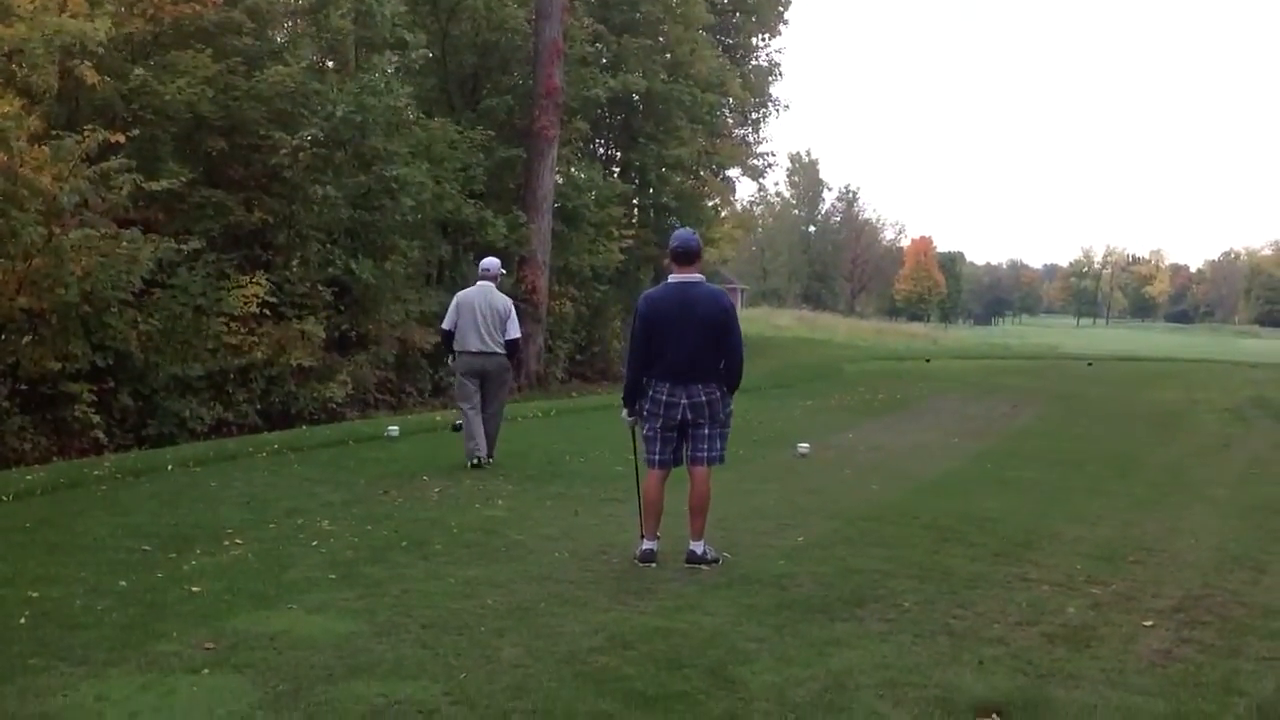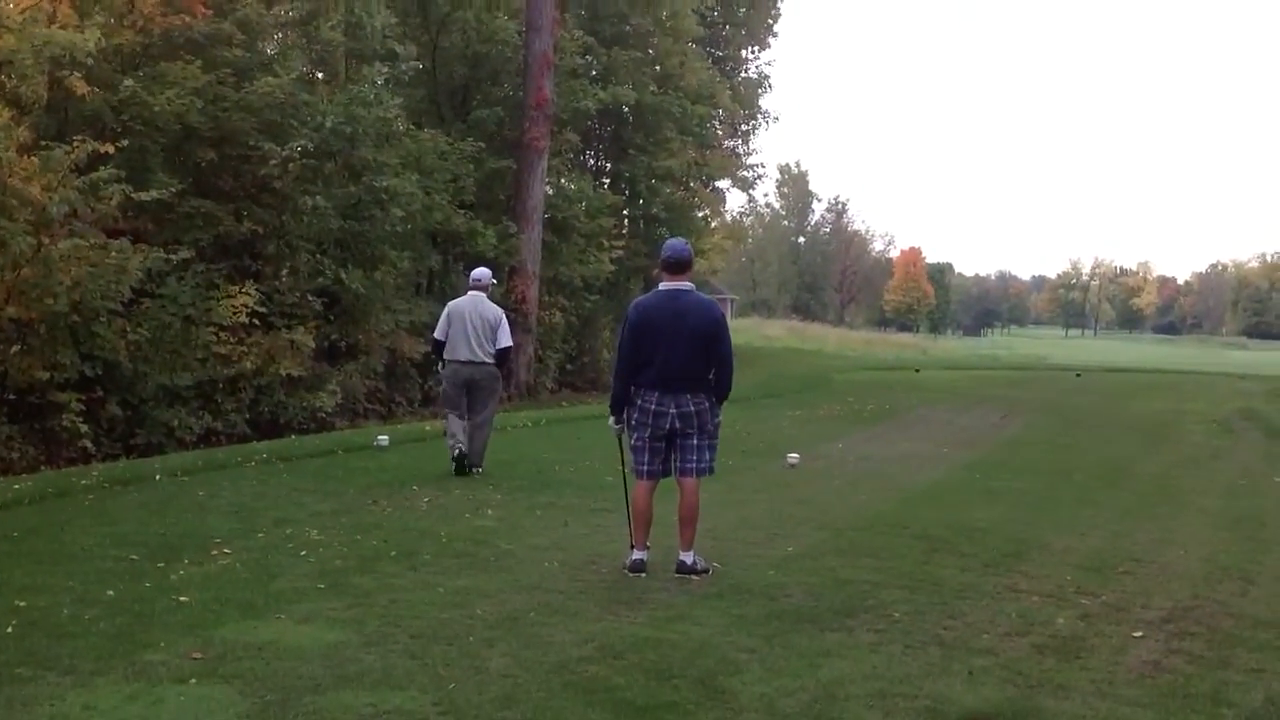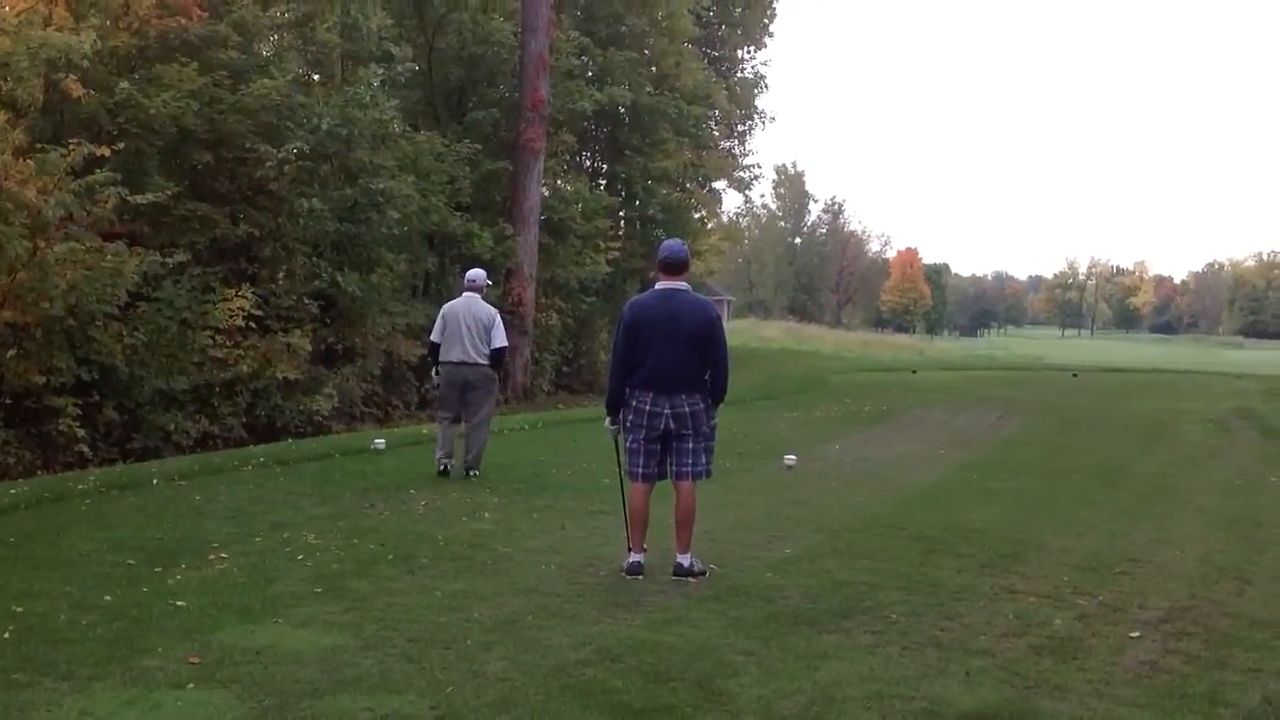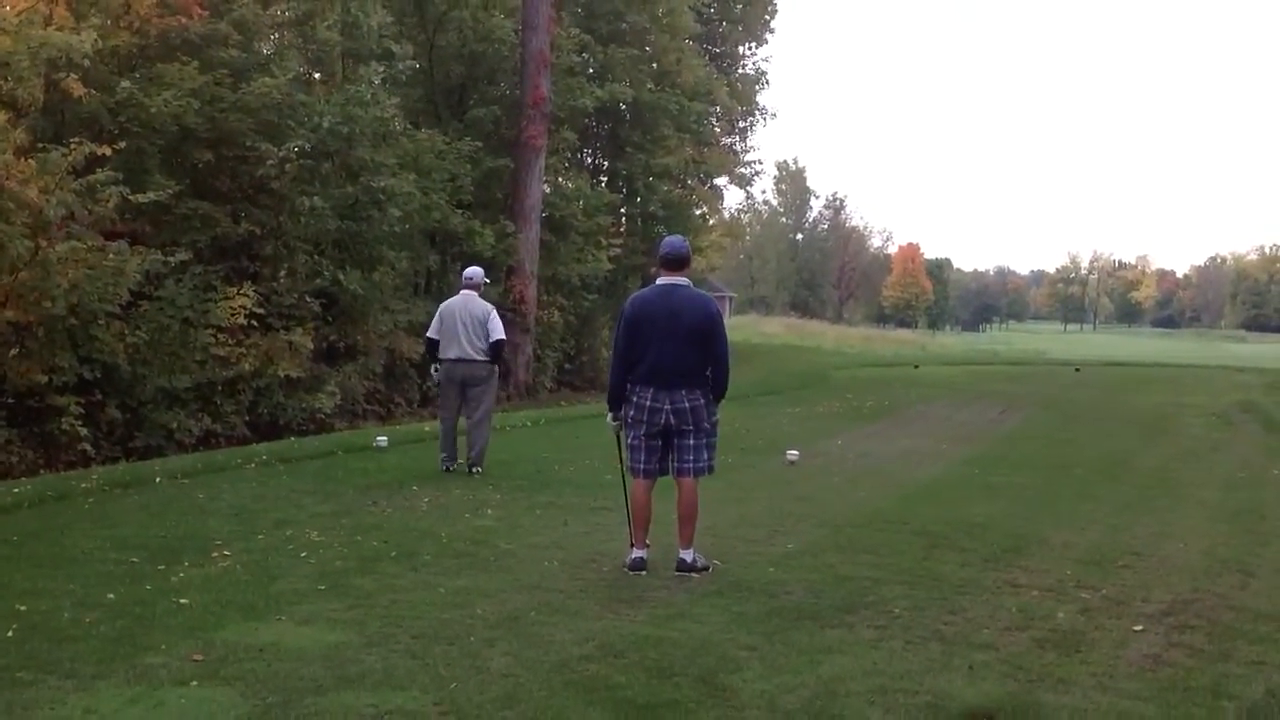
dt=0.2s
person 1, frame 1
left shoulder: (651, 300)
right shoulder: (719, 299)
left elbow: (637, 356)
right elbow: (734, 353)
left wrist: (631, 401)
right wrist: (728, 390)
left hip: (660, 393)
right hip: (706, 393)
left knee: (655, 470)
right knee: (700, 470)
left ankle: (648, 545)
right ankle: (697, 547)
person 1, frame 2
left shoulder: (641, 307)
right shoulder: (710, 309)
left elbow: (625, 364)
right elbow: (724, 363)
left wrist: (617, 408)
right wrist: (716, 400)
left hip: (648, 402)
right hip: (694, 403)
left knee: (644, 480)
right knee: (689, 481)
left ankle: (638, 555)
right ankle: (687, 558)
person 1, frame 3
left shoulder: (636, 307)
right shoulder: (705, 310)
left elbow: (619, 363)
right elbow: (719, 364)
left wrist: (613, 409)
right wrist: (712, 402)
left hip: (643, 403)
right hip: (690, 404)
left knee: (640, 483)
right knee: (685, 483)
left ankle: (635, 558)
right ankle: (683, 560)
person 1, frame 4
left shoulder: (636, 303)
right shoulder: (705, 305)
left elbow: (621, 358)
right elbow: (720, 360)
left wrist: (615, 405)
right wrist: (715, 398)
left hip: (644, 399)
right hip: (691, 400)
left knee: (642, 479)
right knee: (687, 479)
left ankle: (638, 553)
right ankle: (686, 556)
person 2, frame 1
left shoulder: (461, 297)
right shoulder: (505, 302)
left elbow: (447, 330)
right elbow: (513, 340)
left wrist: (452, 352)
right wrist: (510, 361)
left hip: (467, 360)
right hip: (496, 361)
left knee: (470, 408)
right knee: (491, 410)
left ankle: (476, 454)
right ankle: (487, 455)
person 2, frame 2
left shoulder: (452, 307)
right shoulder: (496, 312)
left elbow: (438, 340)
right elbow: (504, 348)
left wrist: (443, 360)
right wrist: (497, 368)
left hip: (455, 369)
right hip: (485, 371)
left knee: (454, 412)
right knee: (480, 418)
left ankle: (458, 447)
right ankle: (475, 463)
person 2, frame 3
left shoulder: (448, 308)
right shoulder: (491, 312)
left elbow: (434, 342)
right elbow: (499, 349)
left wrist: (436, 365)
right wrist: (494, 370)
left hip: (450, 370)
right hip: (481, 372)
left knee: (448, 417)
right knee: (477, 420)
left ankle: (444, 460)
right ankle: (472, 467)
person 2, frame 4
left shoulder: (445, 307)
right shoulder: (487, 309)
left elbow: (432, 339)
right elbow: (498, 342)
left wrist: (434, 362)
right wrist: (494, 363)
left hip: (450, 367)
right hip: (480, 368)
left knee: (448, 416)
right knee: (478, 418)
left ankle: (447, 461)
right ankle: (475, 464)
